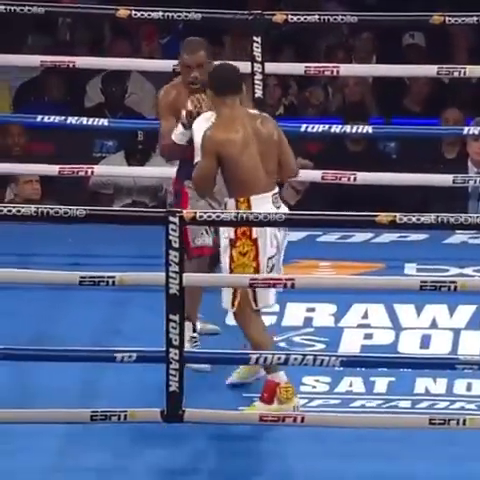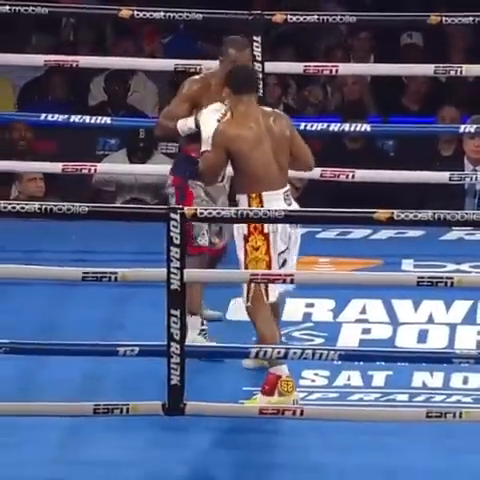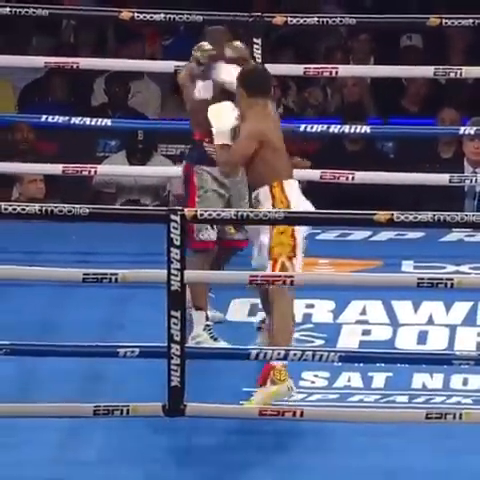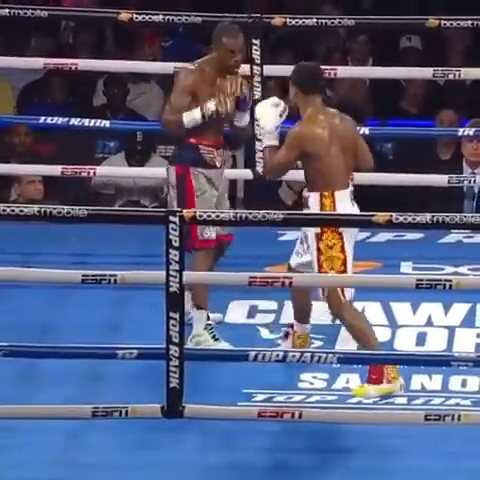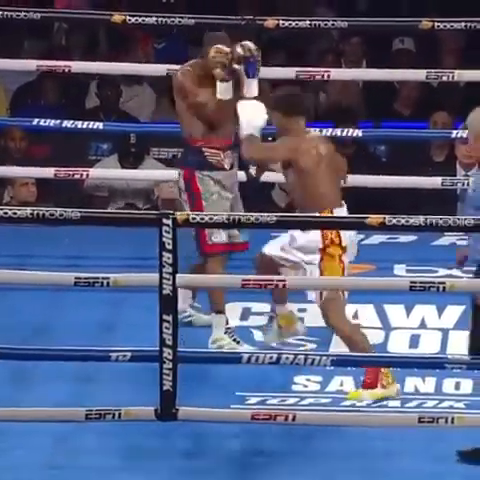
dt=0.5s
person 1, frame 1
left shoulder: (215, 135)
right shoulder: (266, 121)
left elbow: (203, 190)
right elbow: (291, 170)
left wrist: (202, 156)
left hip: (248, 220)
right hip: (275, 211)
left knee: (244, 310)
right knee: (252, 298)
left ankle: (280, 388)
right ankle: (256, 360)
person 1, frame 2
left shoulder: (227, 130)
right shoulder: (279, 119)
left elbow: (208, 177)
right elbow: (306, 162)
left wrist: (207, 139)
right hip: (285, 206)
left knee: (257, 301)
right knee: (270, 289)
left ankle: (281, 381)
right ankle: (268, 348)
person 1, frame 3
left shoulder: (254, 124)
right shoulder: (266, 117)
left elbow: (228, 166)
left wrist: (221, 131)
left hip: (282, 208)
right hip: (276, 206)
left knee: (279, 287)
right knee: (264, 276)
left ankle: (277, 373)
right ankle: (276, 335)
person 1, frame 4
left shoulder: (303, 131)
right shoulder: (342, 120)
left elbow: (272, 171)
right elbow: (366, 162)
left wrist: (268, 131)
left hip: (330, 214)
right hip: (326, 209)
left knee: (337, 301)
right knee: (298, 271)
left ankle: (385, 371)
right ankle: (299, 337)
person 1, frame 5
left shoulder: (292, 146)
right shoulder: (320, 143)
left elbow: (252, 154)
right elbow: (341, 170)
left wrist: (249, 125)
left hip: (329, 234)
right hip: (311, 229)
left knee: (332, 312)
right knee: (266, 260)
left ankle: (380, 376)
right ankle: (285, 317)
person 2, frame 1
right shoulder: (170, 94)
right elbow: (167, 151)
right wrist: (185, 123)
right hip: (192, 179)
left knee: (214, 254)
right knee: (198, 255)
left ankle: (190, 317)
right ankle: (186, 334)
person 2, frame 2
right shoulder: (197, 87)
right elbow: (162, 127)
right wrist: (197, 121)
right hip: (189, 176)
left knee: (216, 248)
right knee: (198, 250)
left ankle: (191, 303)
right ankle: (194, 331)
person 2, frame 3
left shoulder: (242, 66)
right shoulder: (190, 72)
right elbow: (199, 119)
left wrist: (230, 66)
right wrist: (202, 73)
right hip: (204, 162)
left knee: (232, 240)
right knee: (204, 244)
left ankle: (194, 297)
right ankle: (200, 329)
person 2, frame 4
left shoulder: (234, 78)
right shoulder: (192, 76)
left elbow: (240, 129)
right elbow: (168, 121)
left wrist: (243, 104)
right wrist: (206, 111)
left hip: (216, 161)
right hip: (191, 162)
left knee: (220, 240)
right knee: (203, 242)
left ankle: (187, 302)
right ankle: (201, 329)
person 2, frame 5
left shoulder: (234, 73)
right shoulder: (186, 76)
right elbow: (216, 117)
left wrist: (251, 70)
right wrist: (221, 76)
left hip: (227, 164)
right hip: (199, 166)
left knee: (229, 243)
right knee: (215, 246)
left ankle: (182, 304)
right ankle: (221, 332)
